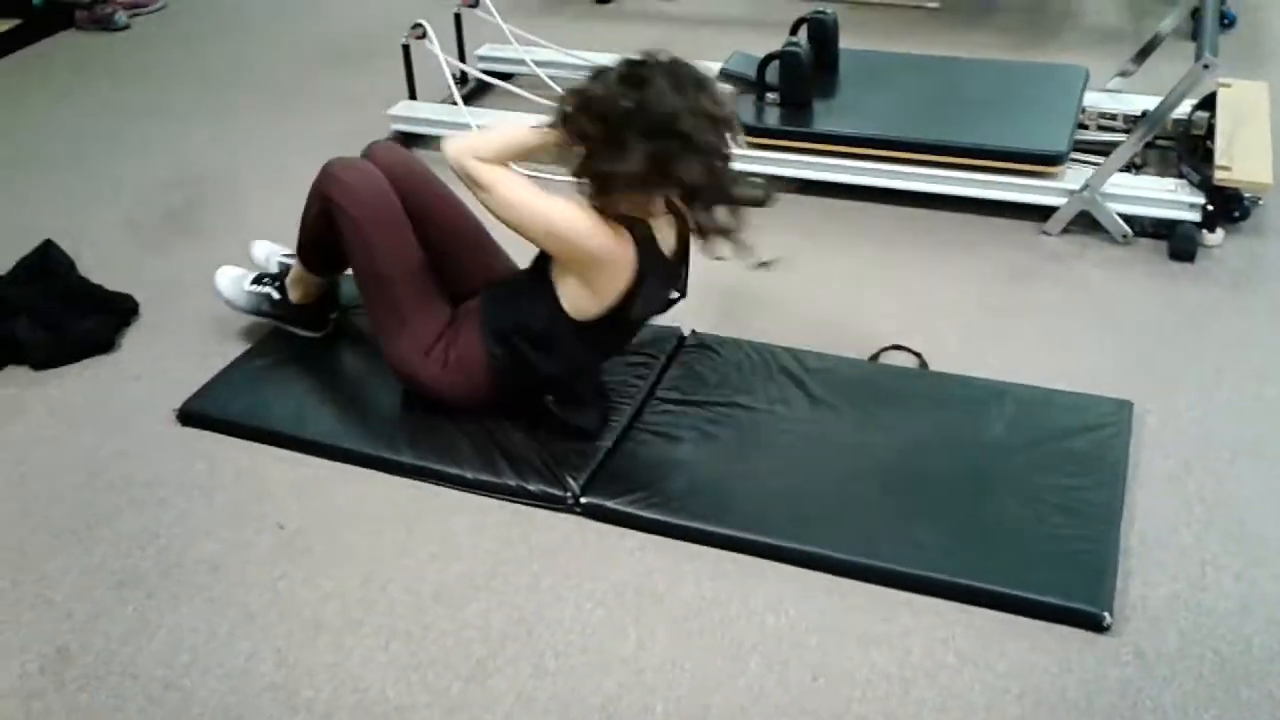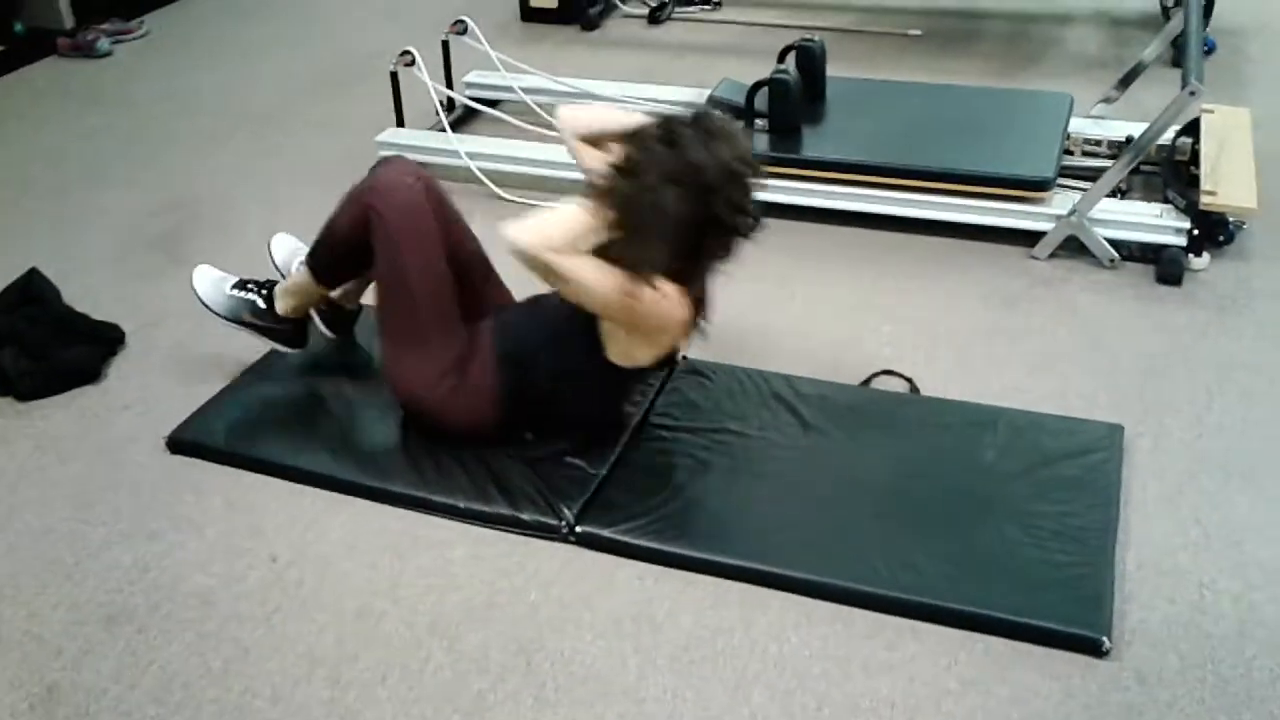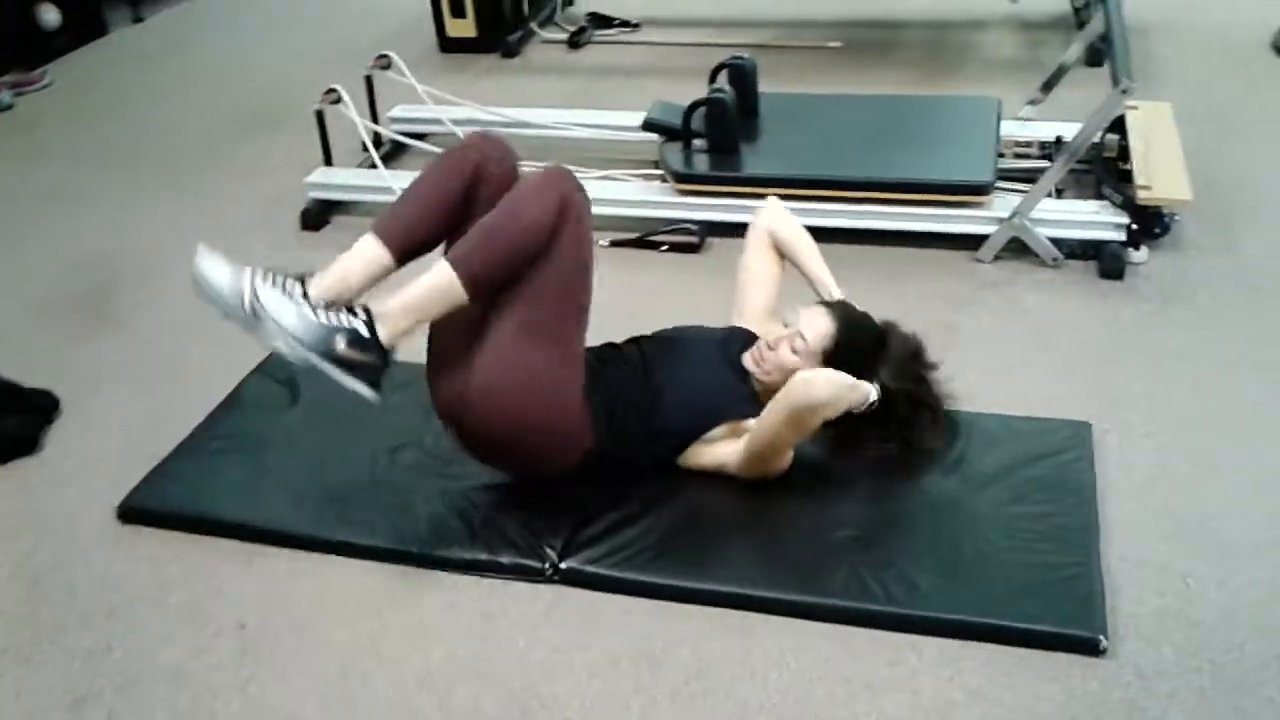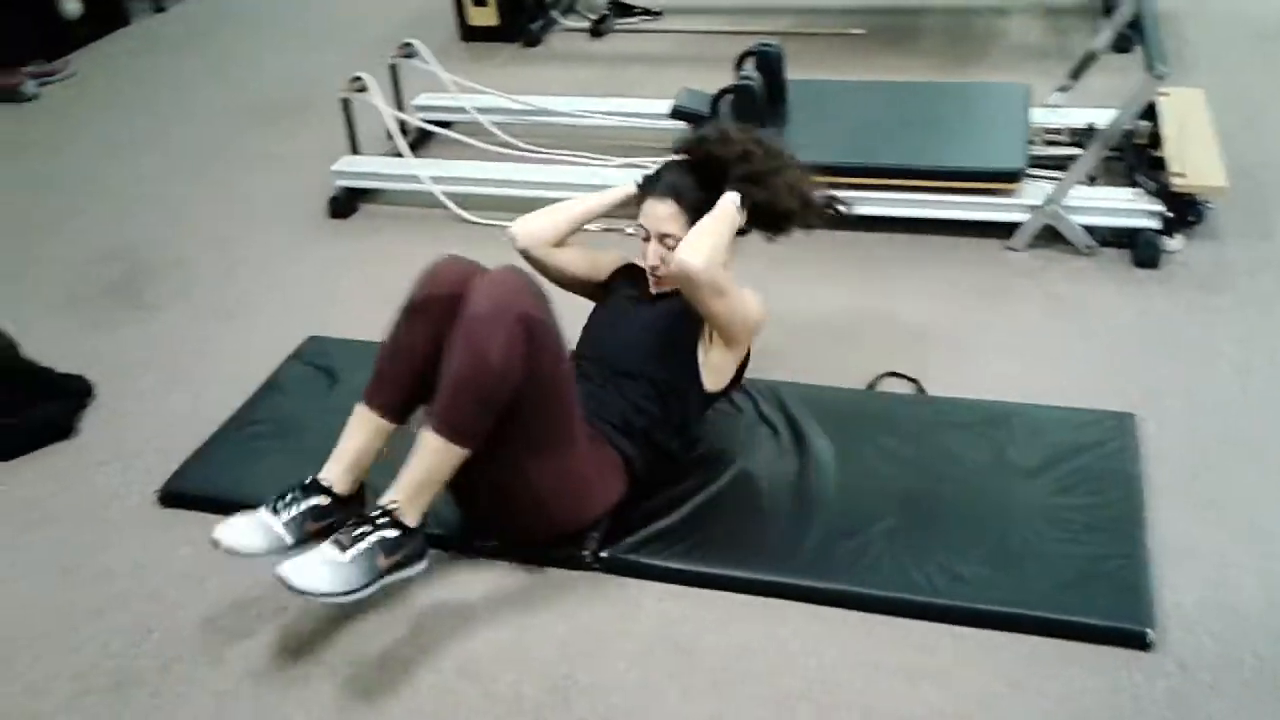
dt=0.5s
person 1, frame 1
left shoulder: (603, 246)
right shoulder: (669, 214)
left elbow: (465, 156)
left wrist: (557, 133)
left hip: (459, 365)
right hip: (505, 311)
left knee: (344, 179)
right knee: (383, 159)
left ankle: (296, 299)
right ankle: (322, 265)
person 1, frame 2
left shoulder: (660, 303)
right shoulder: (677, 247)
left elbow: (527, 240)
right elbow: (570, 121)
left wrist: (613, 204)
right wrist: (655, 135)
left hip: (461, 390)
right hip: (501, 337)
left knee: (389, 191)
right knee: (400, 172)
left ankle: (283, 309)
right ankle: (335, 299)
person 1, frame 3
left shoulder: (764, 448)
right shoulder: (752, 332)
left elbow: (811, 395)
right elbow: (774, 220)
left wrist: (858, 390)
right wrist: (833, 296)
left hip: (531, 418)
right hip: (481, 378)
left knee: (557, 190)
right knee: (483, 155)
left ankle: (367, 338)
right ankle: (314, 301)
person 1, frame 4
left shoulder: (733, 316)
right shoulder: (626, 276)
left elbow: (690, 263)
right elbow: (529, 236)
left wrist: (731, 200)
right wrist: (634, 191)
left hip: (568, 487)
right hip: (491, 447)
left knee: (509, 297)
right knee: (453, 279)
left ankle: (396, 527)
right ankle: (327, 496)
